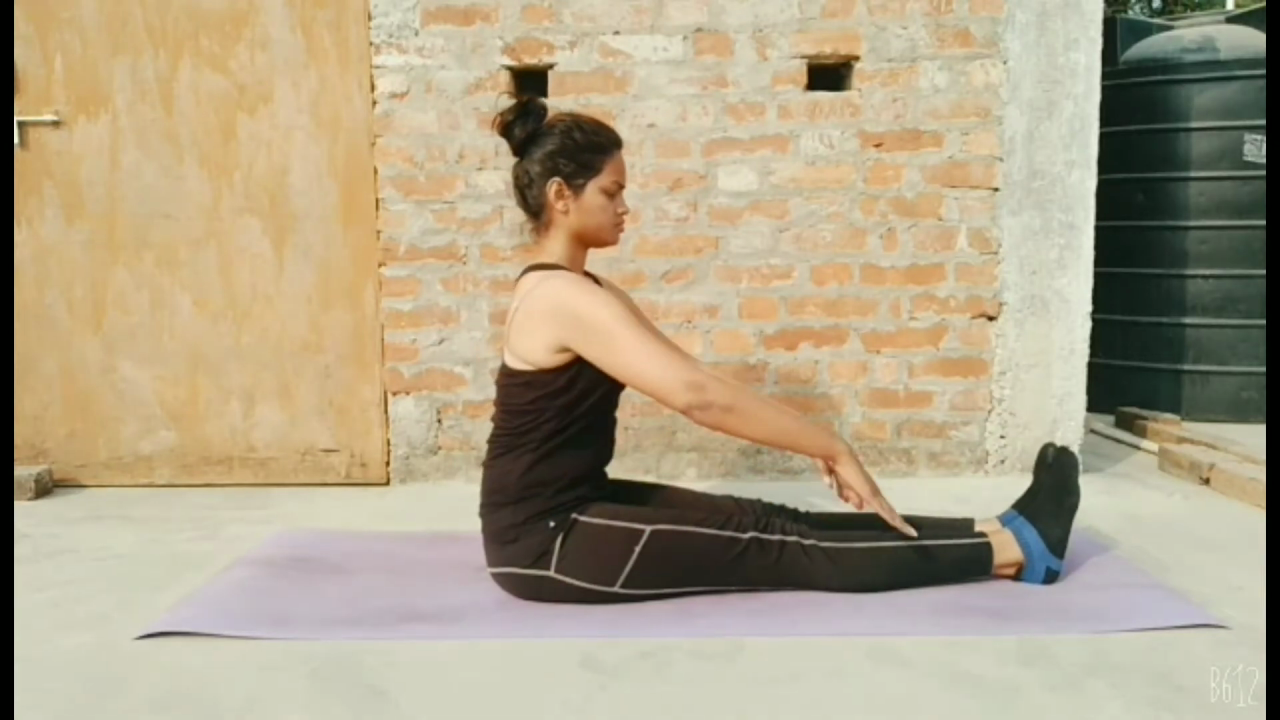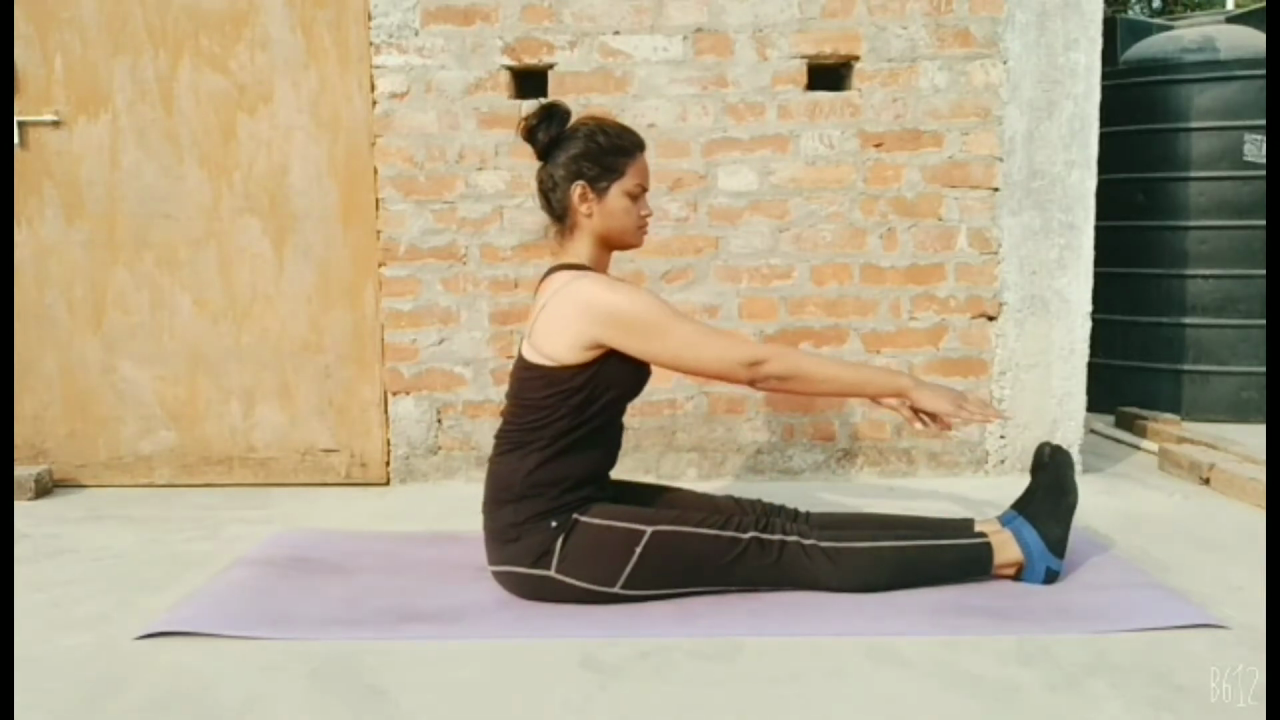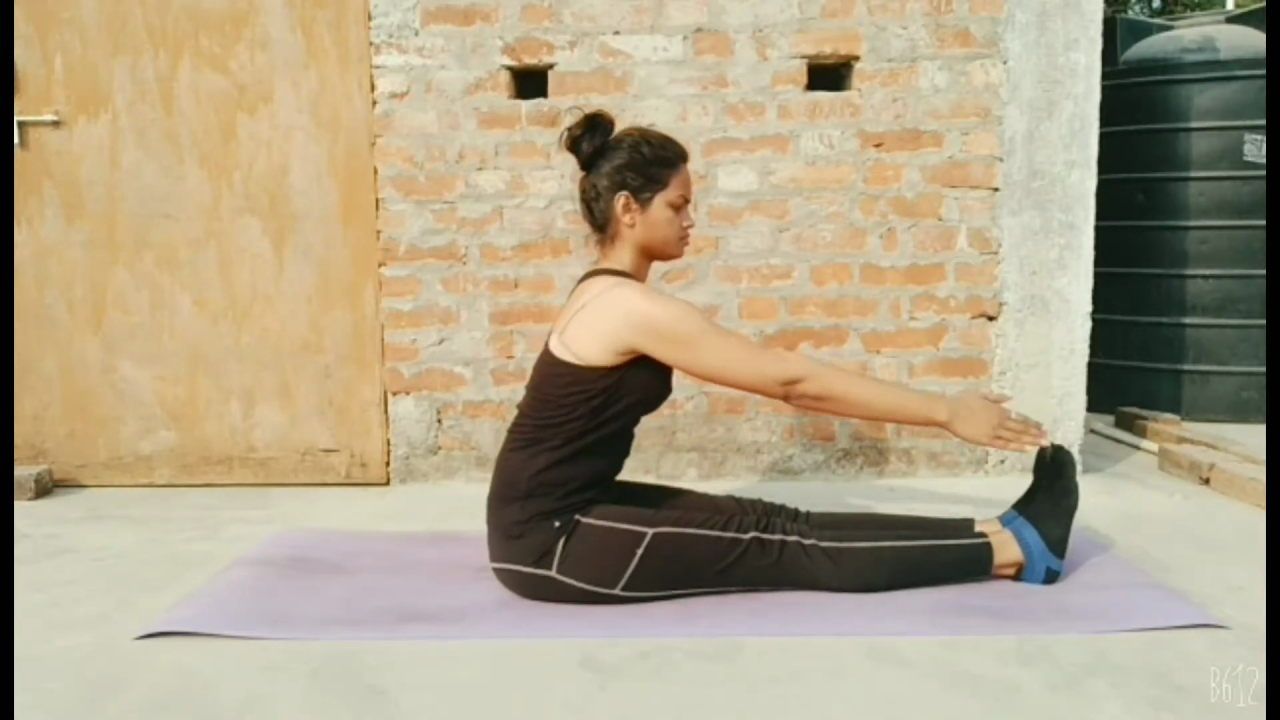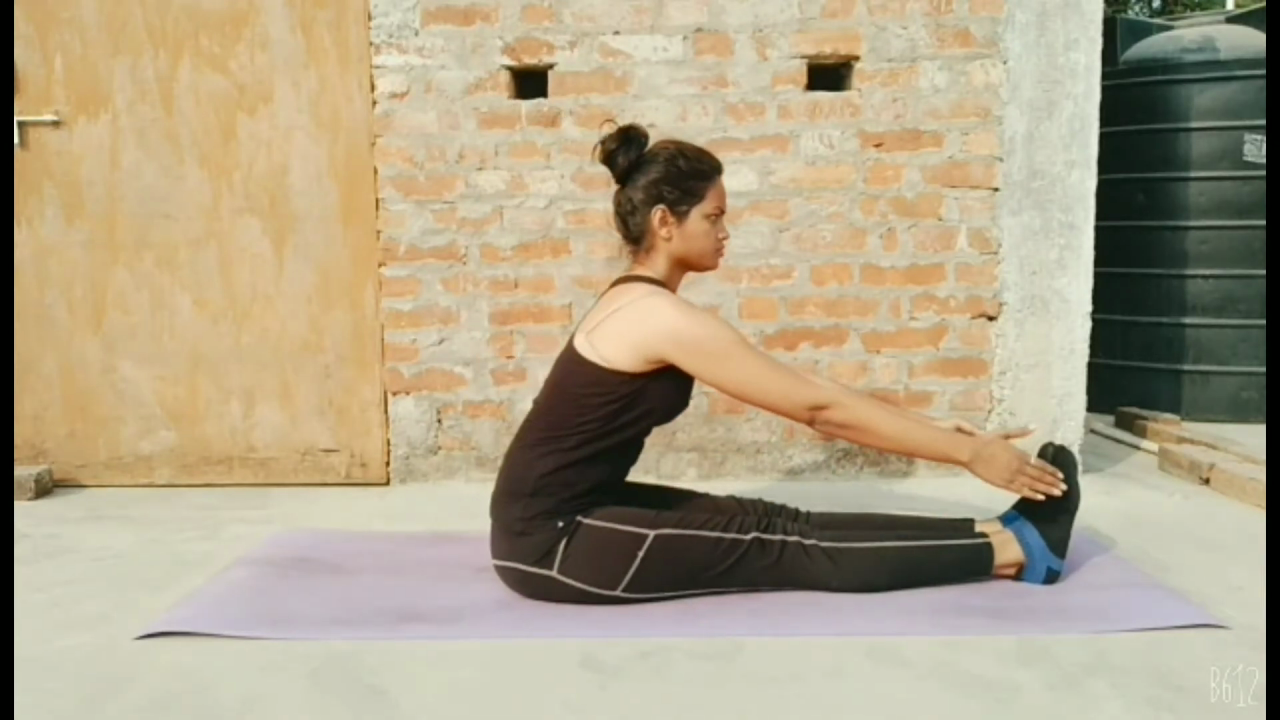
dt=0.4s
person 1, frame 1
left shoulder: (578, 288)
right shoulder: (562, 297)
left elbow: (689, 371)
right elbow: (696, 393)
left wrist: (816, 441)
right wrist: (832, 447)
left hip: (574, 510)
right hip: (542, 541)
left knee: (767, 525)
right knee: (771, 544)
left ankle: (995, 536)
right ankle: (1011, 550)
person 1, frame 2
left shoulder: (583, 288)
right shoulder: (593, 299)
left elbow: (738, 359)
right elbow: (754, 364)
left wrist: (876, 389)
right wrist: (904, 384)
left hip: (573, 510)
right hip: (544, 542)
left knee: (769, 523)
right knee: (771, 544)
left ankle: (996, 535)
right ankle: (1011, 549)
person 1, frame 3
left shoulder: (614, 294)
right shoulder: (632, 308)
left elbow: (775, 373)
right elbow: (791, 380)
right wrist: (944, 412)
left hip: (575, 510)
right hip: (547, 541)
left knee: (772, 523)
right knee: (771, 544)
left ankle: (997, 535)
right ankle: (1013, 549)
person 1, frame 4
left shoulder: (642, 301)
right shoulder: (663, 318)
left elbow: (802, 389)
right elbow: (819, 407)
right wrist: (967, 453)
left hip: (574, 513)
right hip: (550, 541)
left knee: (774, 523)
right knee: (776, 547)
left ankle: (998, 535)
right ankle: (1013, 549)
